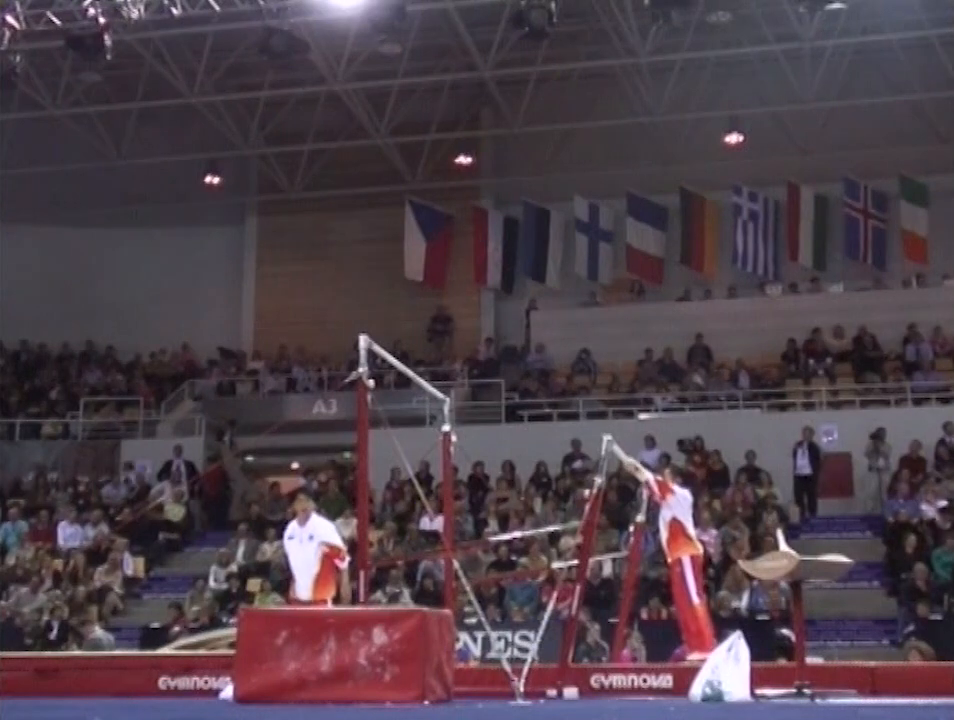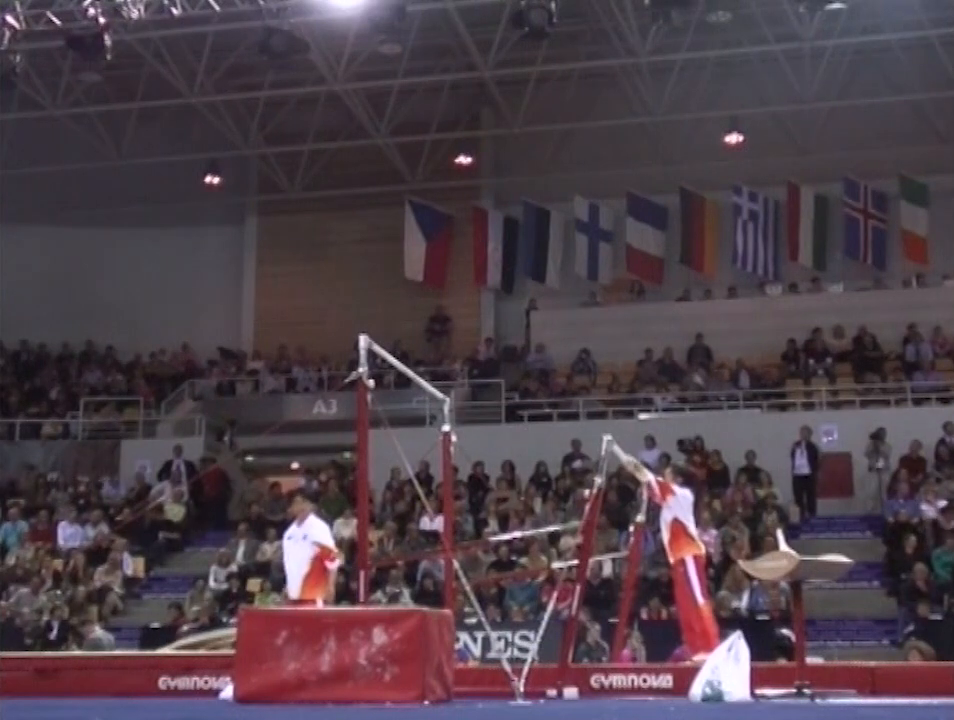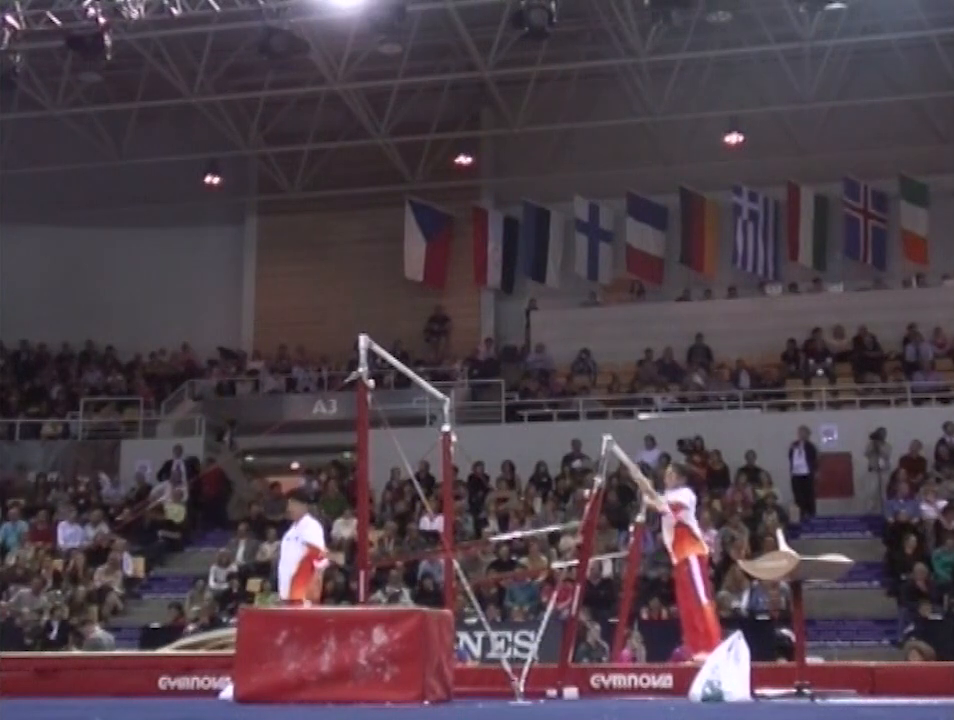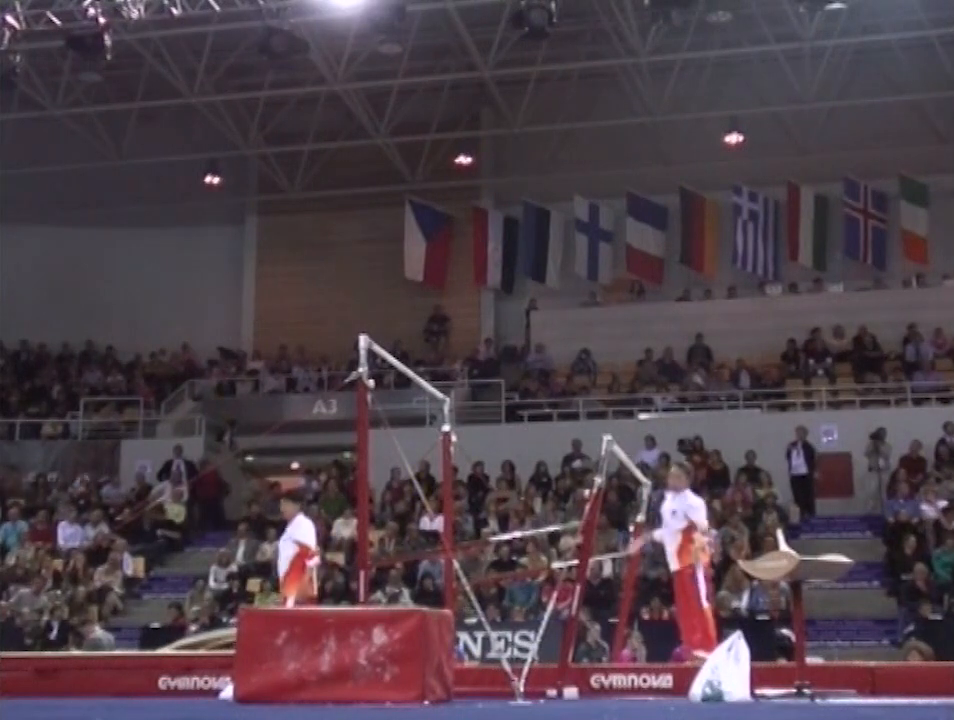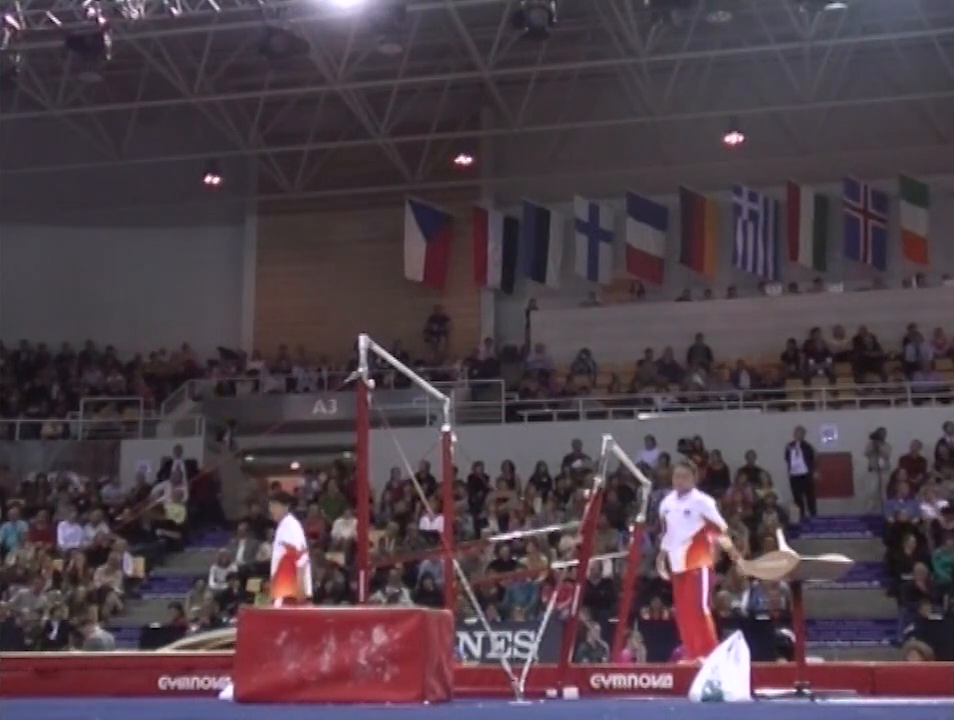
dt=0.2s
person 1, frame 1
left shoulder: (681, 495)
right shoulder: (669, 498)
left elbow: (656, 483)
right elbow: (653, 486)
left wrist: (637, 468)
right wrist: (636, 471)
left hip: (686, 554)
right hip: (677, 555)
left knee: (692, 599)
right knee: (684, 602)
left ankle: (704, 647)
right ankle: (696, 647)
person 1, frame 2
left shoulder: (681, 495)
right shoulder: (670, 498)
left elbow: (656, 484)
right elbow: (654, 487)
left wrist: (637, 468)
right wrist: (637, 470)
left hip: (688, 554)
right hip: (679, 556)
left knee: (696, 599)
right knee: (685, 604)
left ankle: (709, 647)
right ankle: (696, 649)
person 1, frame 3
left shoulder: (684, 495)
right shoulder: (672, 496)
left elbow: (666, 505)
right elbow: (658, 501)
left wrist: (643, 483)
right wrist: (641, 481)
left hip: (691, 554)
right hip: (680, 556)
left knee: (700, 600)
right knee: (686, 605)
left ankle: (711, 647)
right ankle: (696, 650)
person 1, frame 4
left shoulder: (692, 501)
right shoulder: (668, 501)
left elbow: (702, 530)
left wrist: (698, 556)
right wrist: (645, 539)
left hip: (692, 560)
right hip: (677, 562)
left knee: (698, 603)
right knee: (683, 608)
left ankle: (707, 647)
right ankle: (693, 648)
person 1, frame 5
left shoulder: (702, 501)
right shoulder: (667, 502)
left elbow: (720, 530)
left wrist: (736, 557)
right wrist: (661, 558)
left hip: (698, 563)
right hip: (677, 564)
left knee: (698, 607)
right knee: (682, 611)
left ankle: (707, 653)
right ankle: (692, 653)
